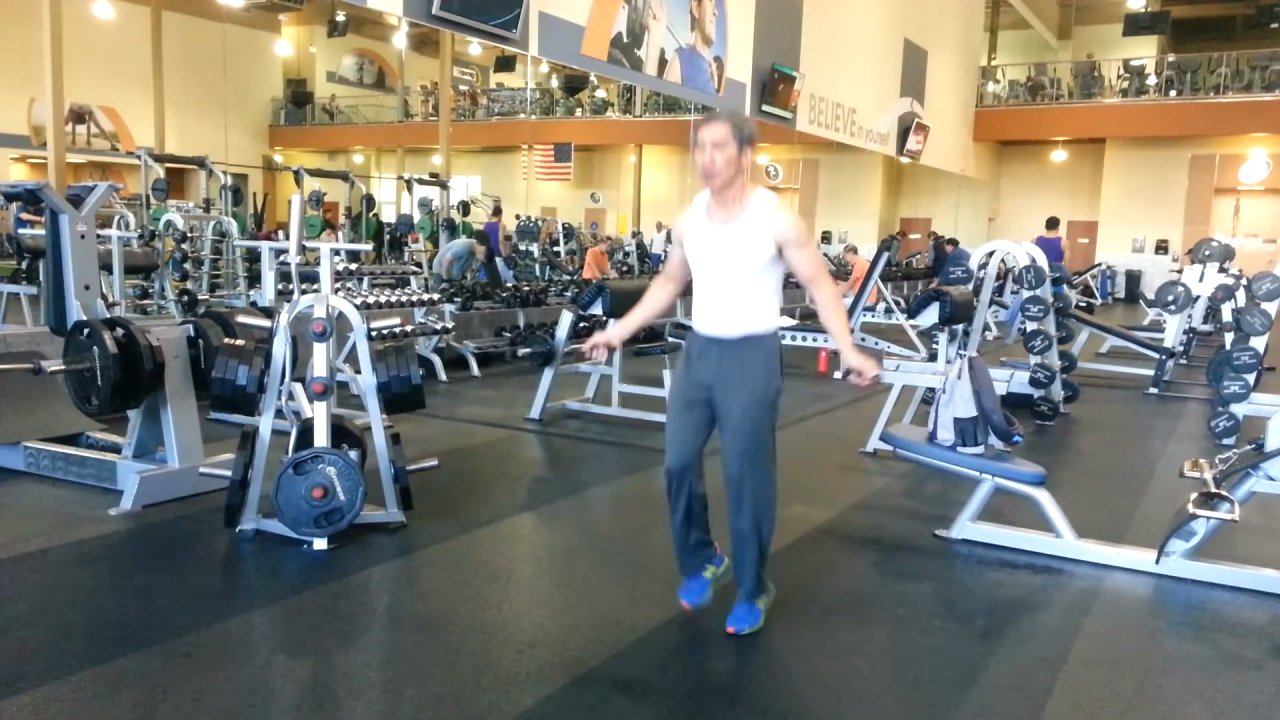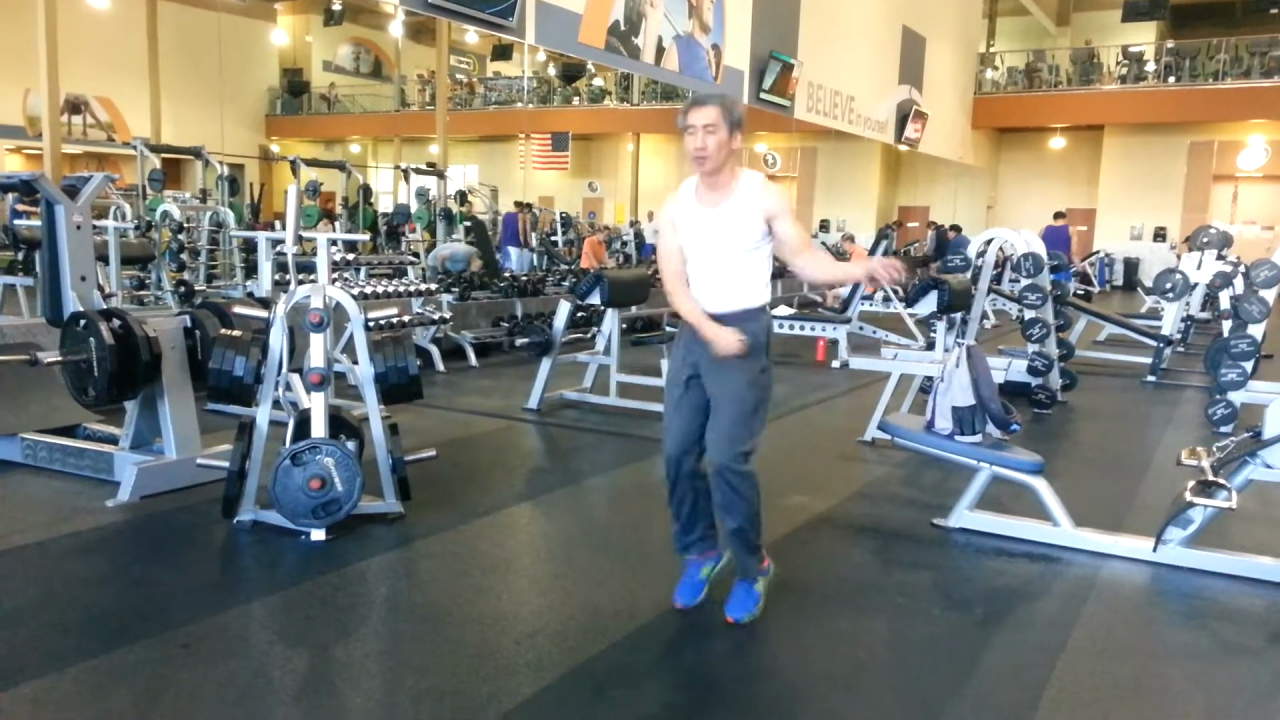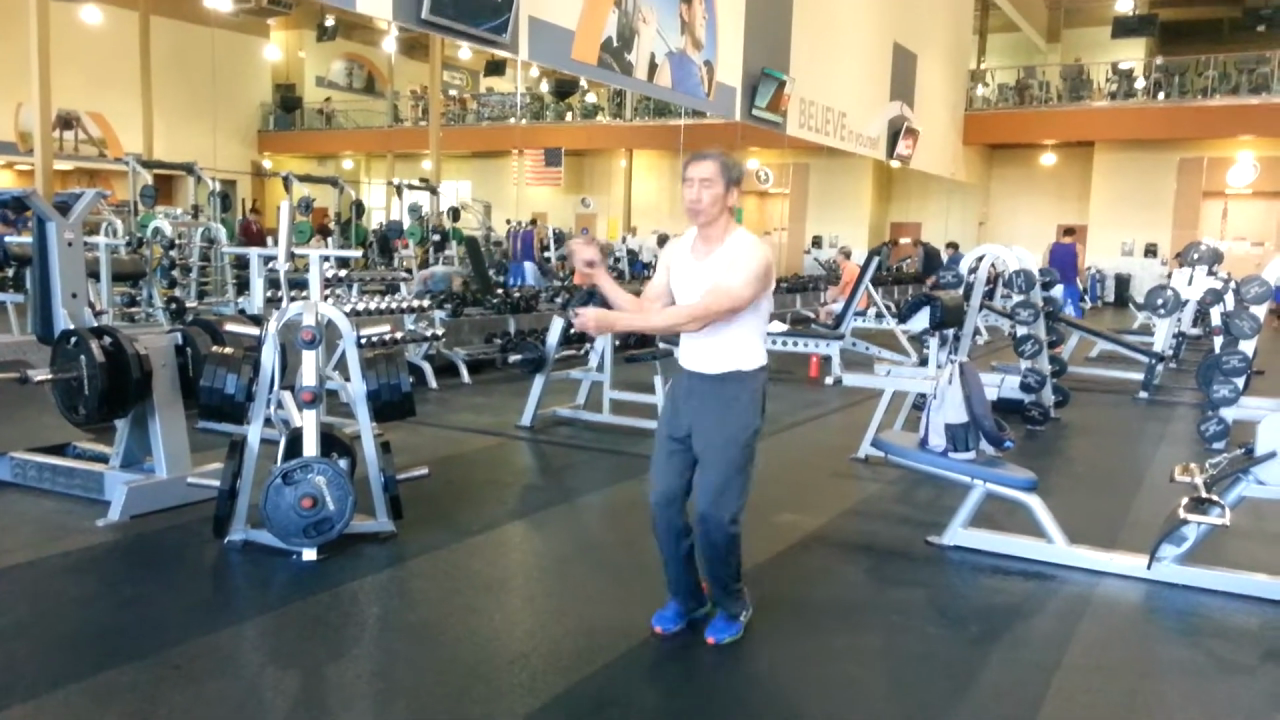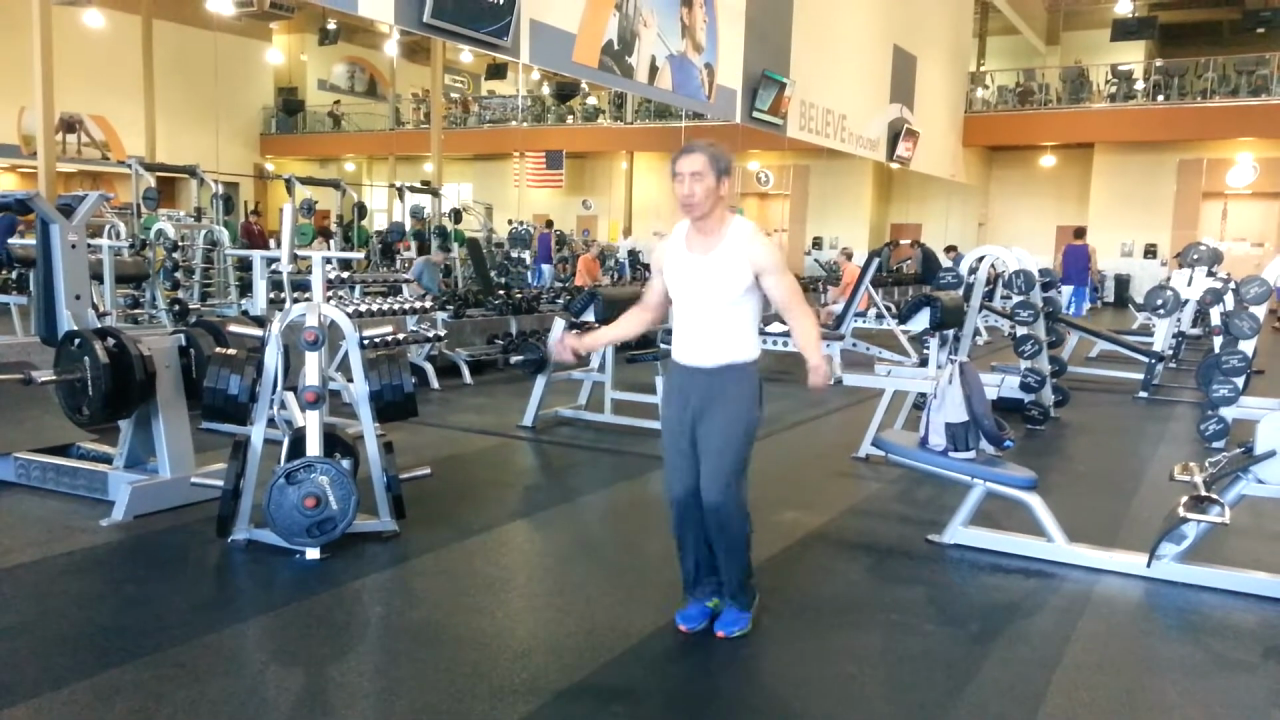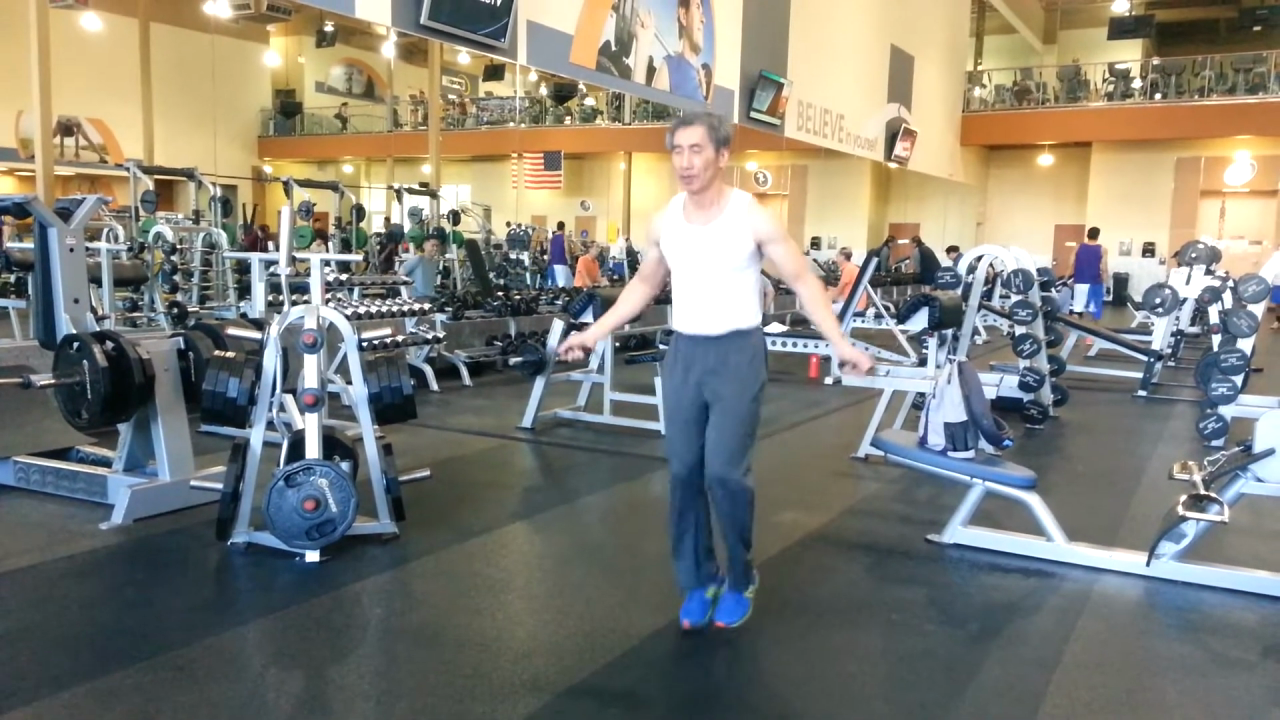
dt=0.5s
person 1, frame 1
left shoulder: (777, 218)
right shoulder: (689, 220)
left elbow: (820, 285)
right elbow: (670, 282)
left wrist: (849, 352)
right wrist: (619, 332)
left hip: (751, 356)
right hip: (700, 351)
left knee: (747, 477)
right knee: (679, 465)
left ankle: (752, 590)
right ankle: (700, 560)
person 1, frame 2
left shoulder: (766, 196)
right shoulder: (676, 203)
left elbow: (804, 260)
right elbow: (674, 281)
left wrist: (864, 270)
right wrist: (709, 331)
left hip: (751, 330)
right hip: (695, 333)
left knee: (727, 457)
right knee: (679, 452)
left ankle: (750, 568)
right ankle: (700, 555)
person 1, frame 3
left shoulder: (752, 255)
right shoulder: (674, 252)
left elbow: (698, 316)
right elbow: (646, 309)
left wrist: (614, 321)
right wrist: (600, 276)
left hip: (735, 388)
right hip: (686, 385)
left knee: (713, 511)
right knee: (664, 501)
left ankle: (730, 605)
right ankle: (687, 596)
person 1, frame 4
left shoulder: (754, 247)
right shoulder: (667, 250)
left elbow: (796, 312)
right elbow: (648, 311)
left wrist: (816, 361)
right wrist: (592, 339)
left hip: (733, 380)
right hip: (682, 379)
left knee: (720, 497)
right knee: (681, 496)
left ankle: (738, 598)
right ankle: (702, 590)
person 1, frame 5
left shoulder: (754, 216)
right shoulder: (663, 221)
left elbow: (802, 280)
right elbow: (645, 285)
left wrist: (840, 342)
right wrist: (597, 332)
left hip: (737, 352)
right hip: (683, 352)
left knee: (725, 471)
right knee: (685, 473)
left ankle: (738, 579)
right ankle: (699, 580)
